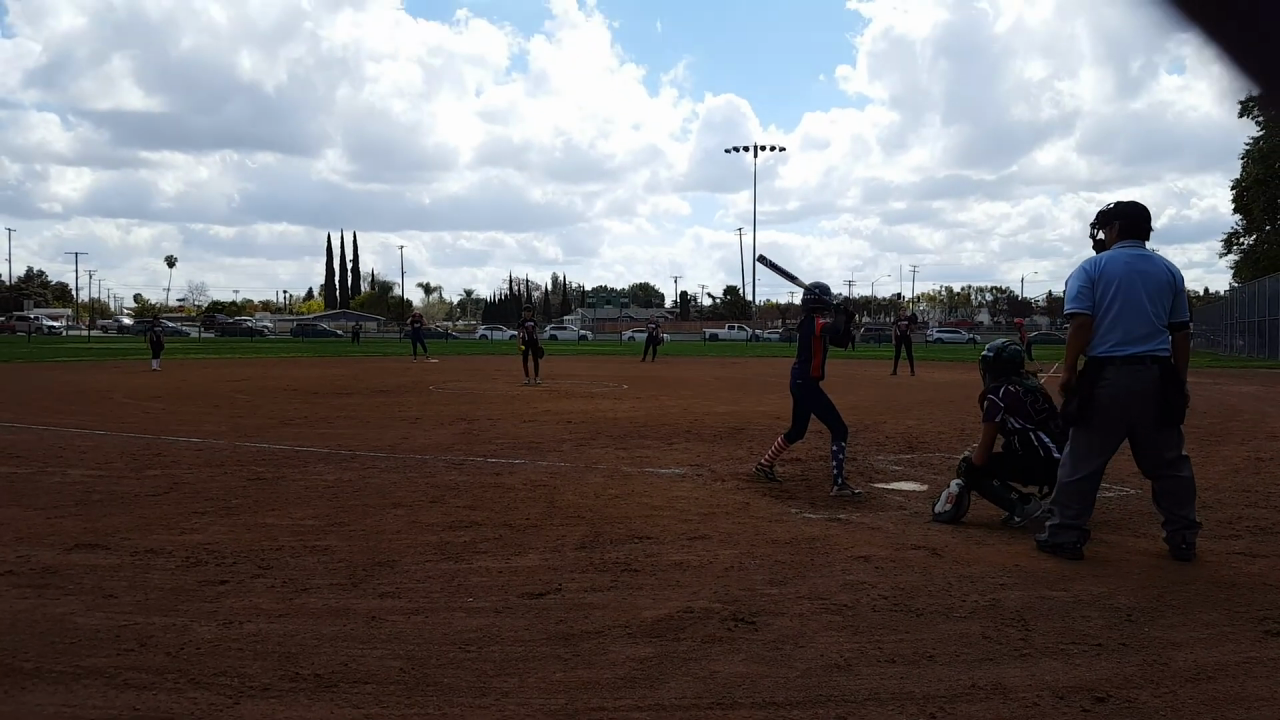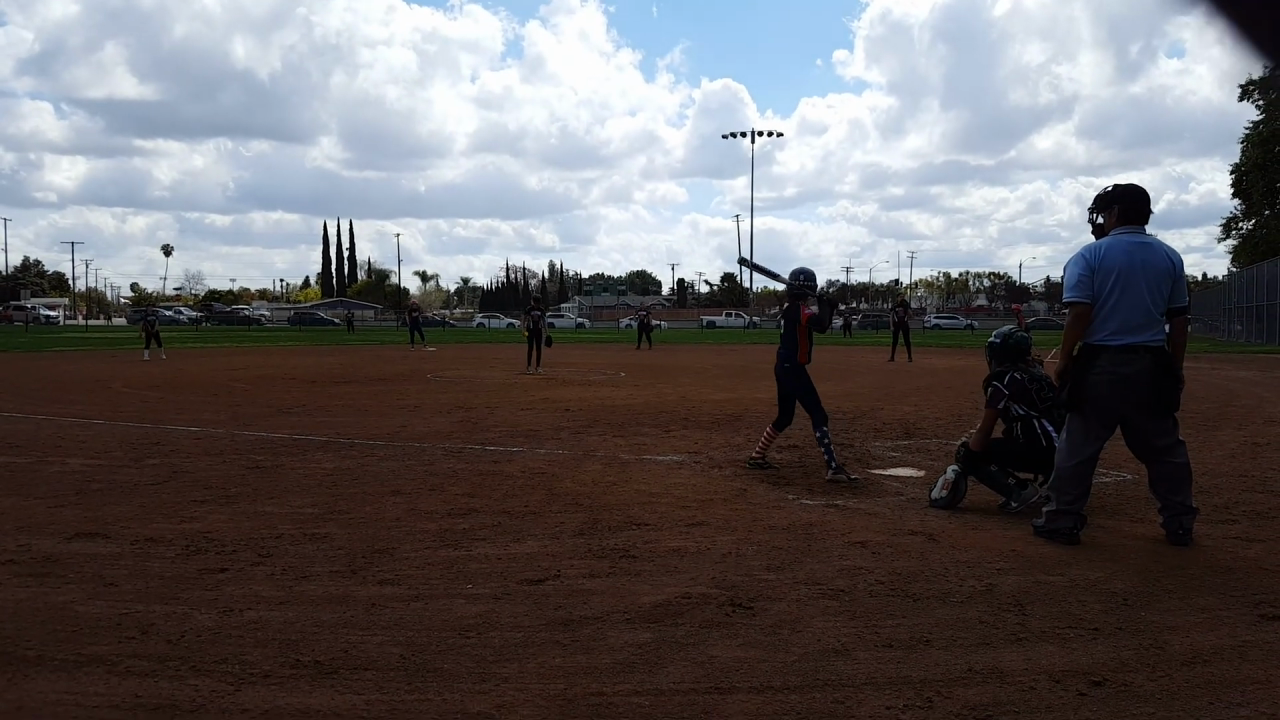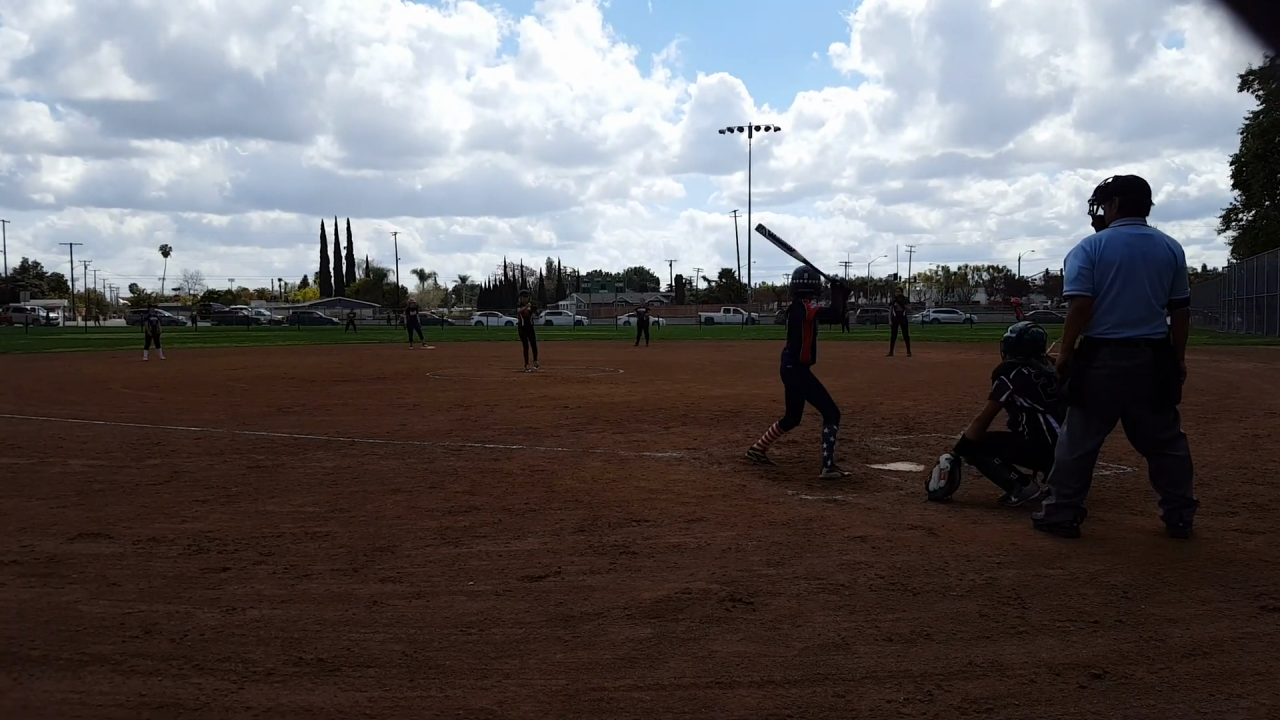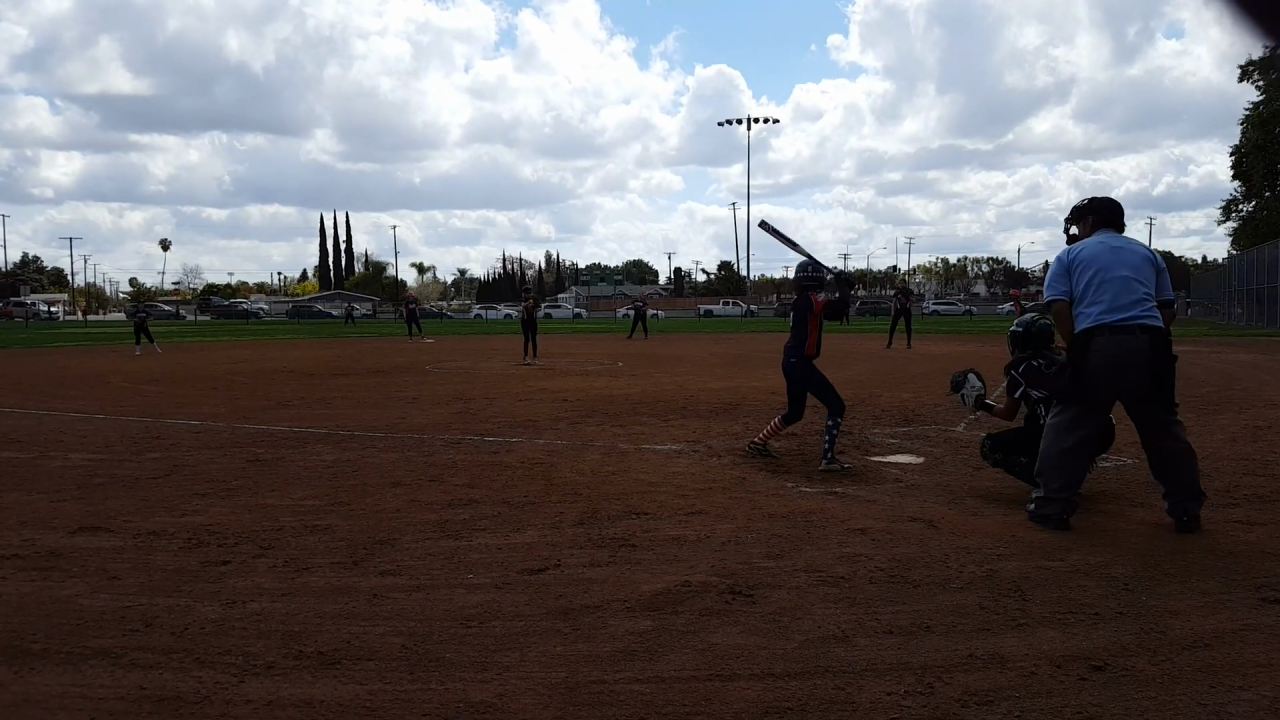
dt=1s
person 1, frame 1
left shoulder: (1092, 267)
right shoulder: (1170, 271)
left elbow: (1081, 324)
right elbow: (1181, 332)
left wrist: (1069, 371)
right wrist: (1180, 381)
left hip: (1106, 376)
right hip: (1157, 376)
left knee: (1083, 459)
right knee: (1168, 461)
left ankle: (1065, 534)
right ankle: (1183, 537)
person 1, frame 2
left shoulder: (1091, 254)
right shoulder: (1170, 257)
left elbow: (1079, 313)
right elbow: (1179, 319)
left wrist: (1064, 359)
right wrist: (1176, 366)
left hip: (1100, 365)
right hip: (1151, 366)
left knee: (1078, 444)
right knee: (1164, 447)
left ankle: (1063, 520)
right ankle: (1180, 524)
person 1, frame 3
left shoulder: (1091, 246)
right shoulder: (1171, 248)
left elbow: (1080, 306)
right elbow: (1180, 311)
left wrist: (1066, 352)
right wrist: (1178, 358)
left hip: (1102, 358)
right hip: (1154, 358)
left knee: (1080, 437)
right knee: (1165, 439)
left ankle: (1063, 513)
right ankle: (1180, 516)
person 1, frame 4
left shoulder: (1071, 254)
right shoulder: (1148, 253)
left elbow: (1060, 308)
right elbow: (1168, 310)
left wrist: (1076, 350)
left hip: (1097, 347)
right hip: (1149, 347)
left knee: (1067, 427)
right knee: (1163, 429)
left ankle: (1052, 505)
right ankle: (1186, 508)
person 2, frame 1
left shoulder: (814, 322)
right shoulder: (814, 322)
left elbow: (842, 341)
right elbow: (835, 330)
left wrist: (847, 321)
right wrist: (840, 315)
left hip: (801, 382)
right hip: (806, 383)
left knee: (796, 431)
right knee: (839, 430)
left ankle: (764, 465)
right ankle: (839, 484)
person 2, frame 2
left shoulder: (791, 308)
right shoulder: (797, 309)
left elbow: (820, 327)
right elbow: (821, 323)
left wrist: (827, 308)
right wrist: (824, 305)
left hip: (784, 367)
right hip: (792, 368)
left knee: (784, 417)
right knee: (818, 416)
left ankle: (757, 457)
right ankle: (833, 468)
person 2, frame 3
left shoulder: (801, 308)
right shoulder: (803, 307)
left elbow: (834, 317)
right elbow: (834, 314)
left wrist: (842, 297)
right wrist: (837, 292)
left hip: (792, 368)
right hip: (797, 369)
left knee: (791, 418)
right knee: (831, 413)
left ankle: (757, 449)
right ankle: (828, 466)
person 2, frame 4
left shoulder: (802, 301)
right shoulder: (810, 300)
left elbow: (836, 314)
right elbow: (843, 304)
left wrist: (845, 288)
right wrist: (841, 284)
left hip: (792, 362)
right hip: (801, 363)
left knee: (794, 413)
right knee: (836, 406)
left ankle: (758, 443)
right ankle: (828, 459)
person 3, frame 1
left shoulder: (997, 393)
right shoulder: (1031, 384)
left elbow: (985, 447)
left wrist: (963, 483)
left hip: (1041, 464)
right hip: (1062, 461)
left knee: (969, 466)
left ankle: (1022, 505)
person 3, frame 2
left shoulder: (1001, 379)
right shoulder: (1035, 372)
left elbow: (984, 432)
left wrist: (962, 466)
left hip: (1041, 452)
left knee: (968, 452)
left ankle: (1020, 491)
person 3, frame 3
left shoulder: (1010, 373)
right shoulder: (1049, 370)
left elbow: (982, 420)
left wrist: (955, 455)
left hip: (1041, 449)
left knee: (971, 444)
left ankle: (1021, 486)
person 3, frame 4
left shoulder: (1020, 367)
right shoulder: (1064, 360)
left elbow: (1009, 414)
left wrist: (982, 404)
right wrist: (1087, 450)
left knee: (990, 446)
